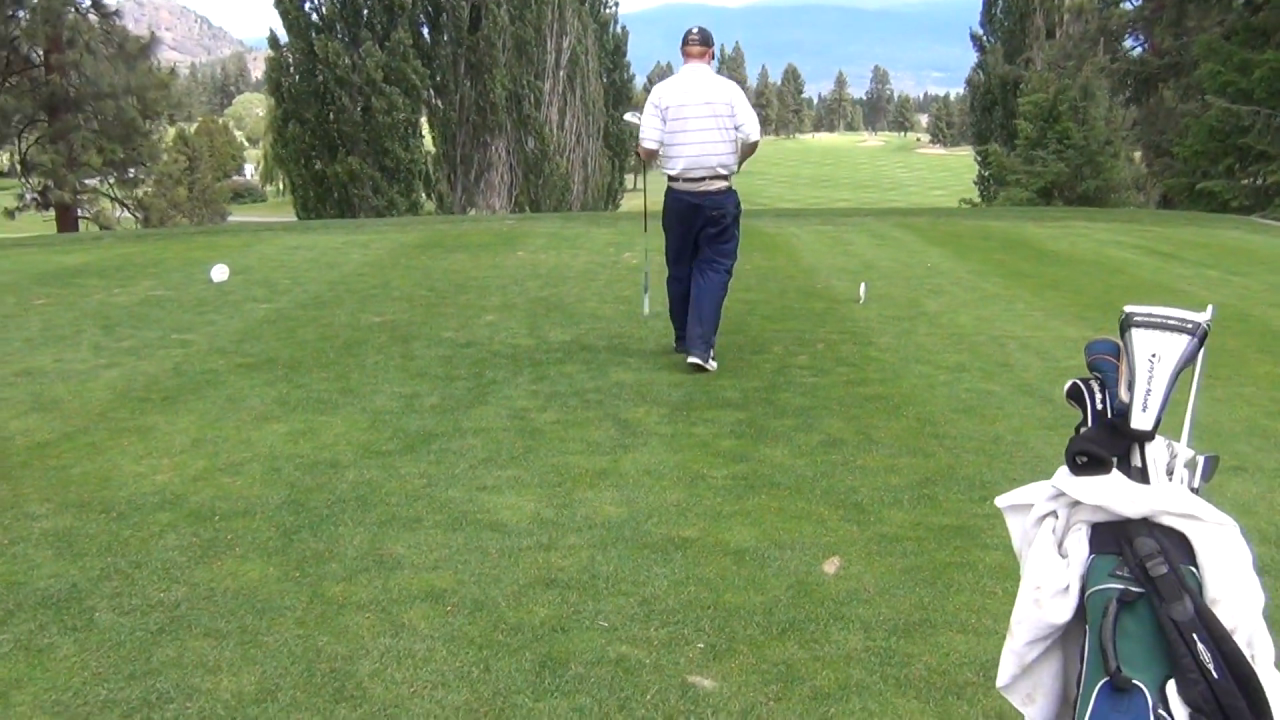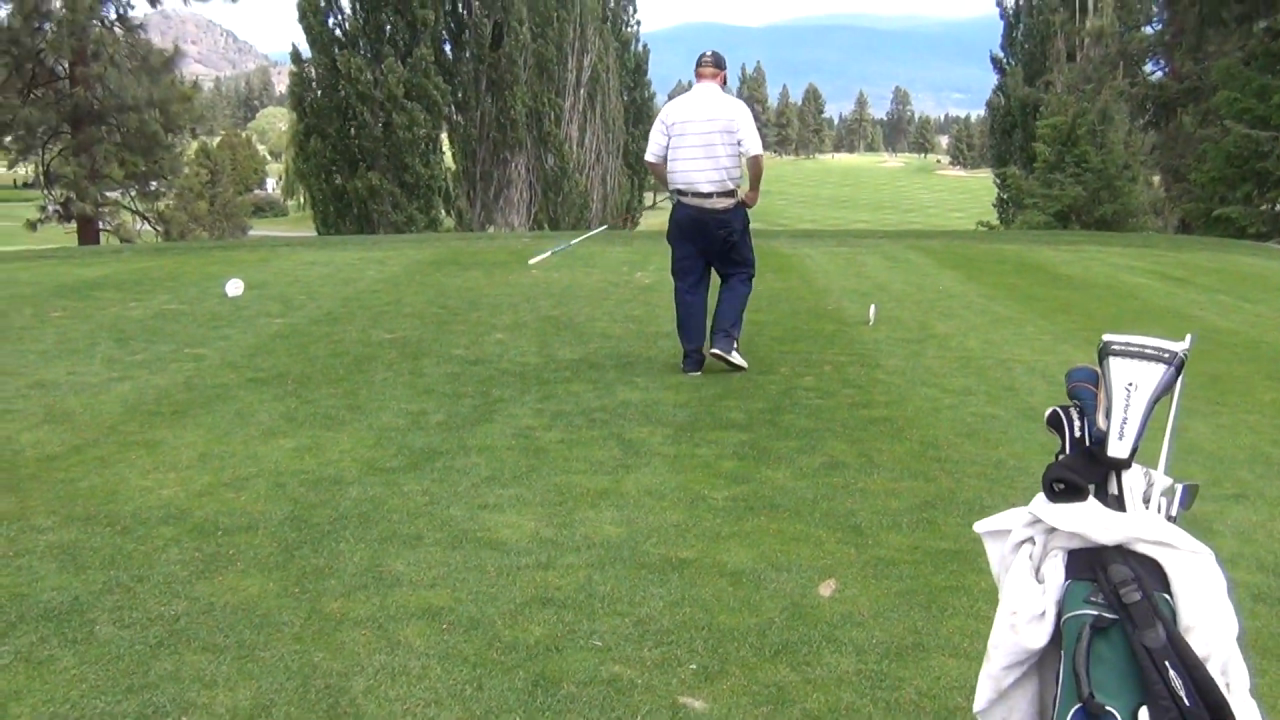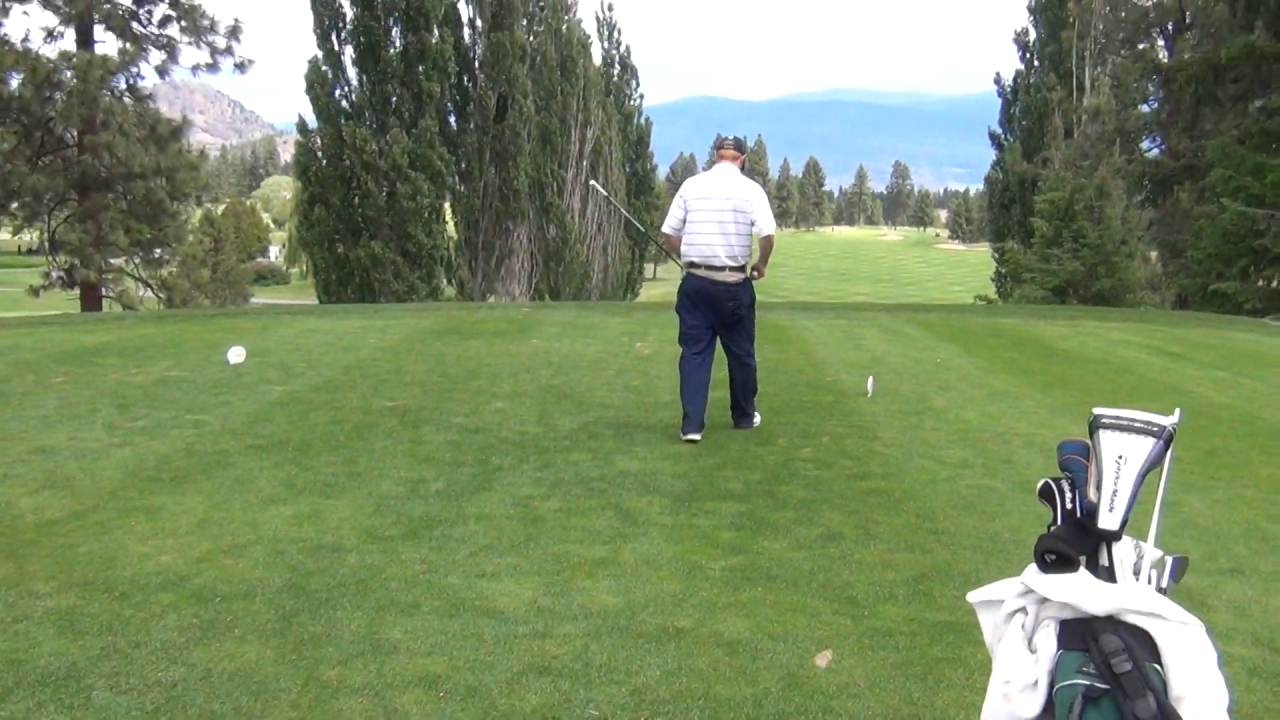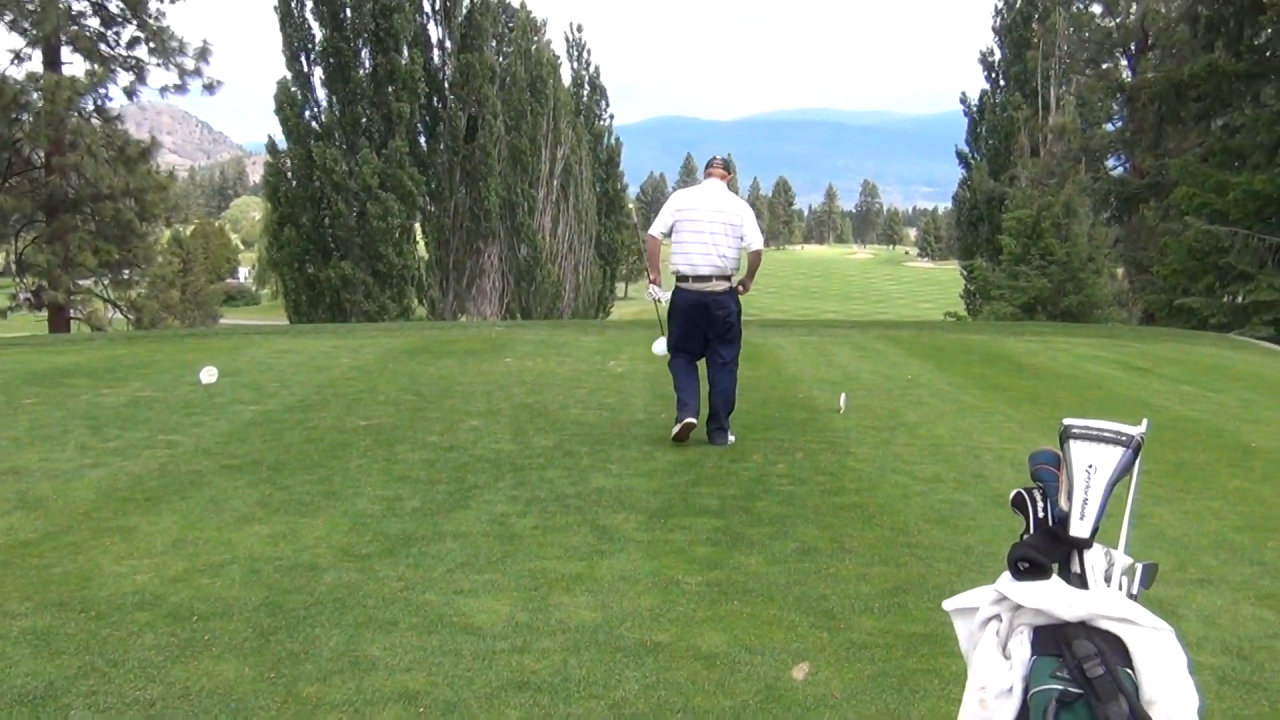
dt=0.3s
person 1, frame 1
left shoulder: (662, 91)
right shoulder: (729, 89)
left elbow: (649, 149)
right elbow: (752, 139)
left wrist: (644, 156)
right wrist: (735, 163)
left hip: (679, 194)
right hip: (719, 194)
left knee: (680, 269)
right knee: (715, 269)
left ankle: (684, 339)
right ankle: (699, 345)
person 1, frame 2
left shoulder: (671, 108)
right shoulder: (735, 107)
left elbow: (653, 159)
right elbow: (755, 155)
right wrist: (754, 191)
left hip: (685, 210)
right hip: (725, 209)
left knee: (688, 284)
right knee: (739, 274)
left ankle: (692, 358)
right ankle: (724, 340)
person 1, frame 3
left shoulder: (691, 185)
right shoulder: (751, 189)
left elbow: (669, 232)
right elbow: (767, 234)
right wrist: (762, 264)
left hip: (695, 282)
right hip: (734, 283)
left knee: (694, 352)
right knee: (740, 352)
left ankle: (692, 423)
right ankle: (744, 415)
person 1, frame 4
left shoulder: (680, 197)
right shoulder: (739, 205)
left elbow: (654, 236)
right elbow: (756, 249)
left wrist: (654, 272)
right wrist: (748, 279)
left hip: (685, 292)
right hip: (722, 294)
left knee: (682, 355)
right knee: (723, 362)
left ankle: (687, 411)
right ankle: (719, 431)
